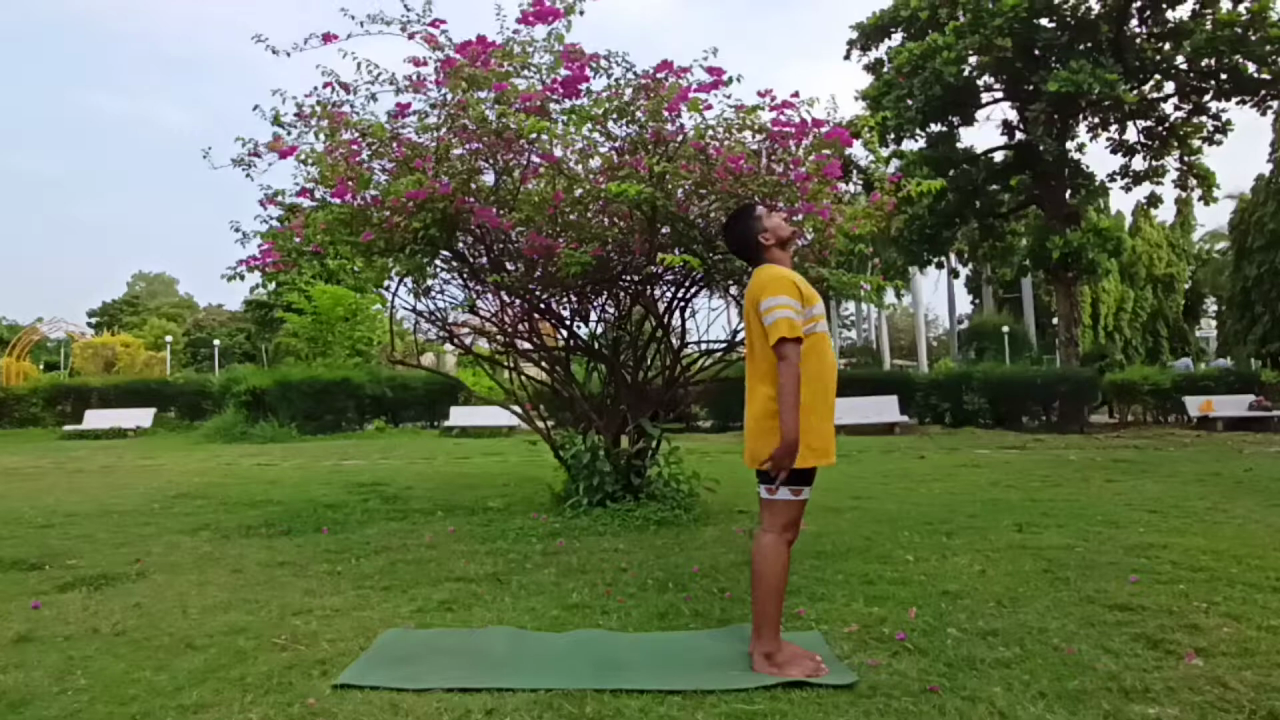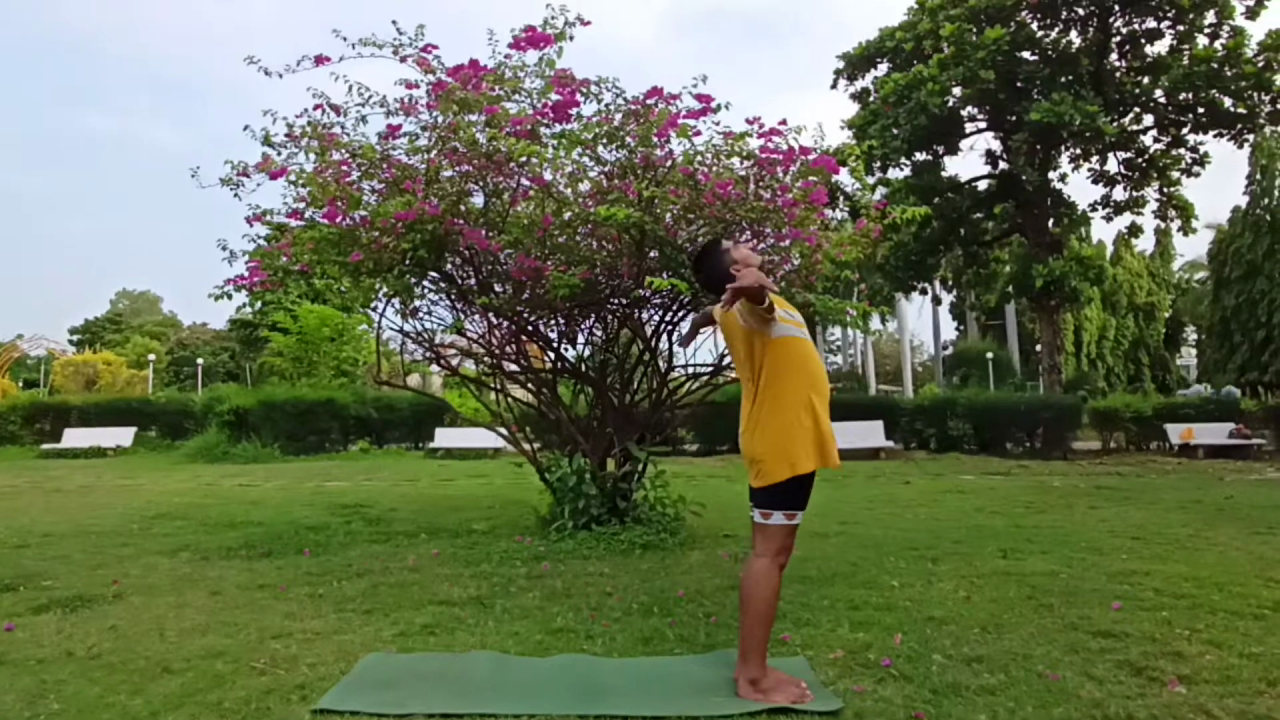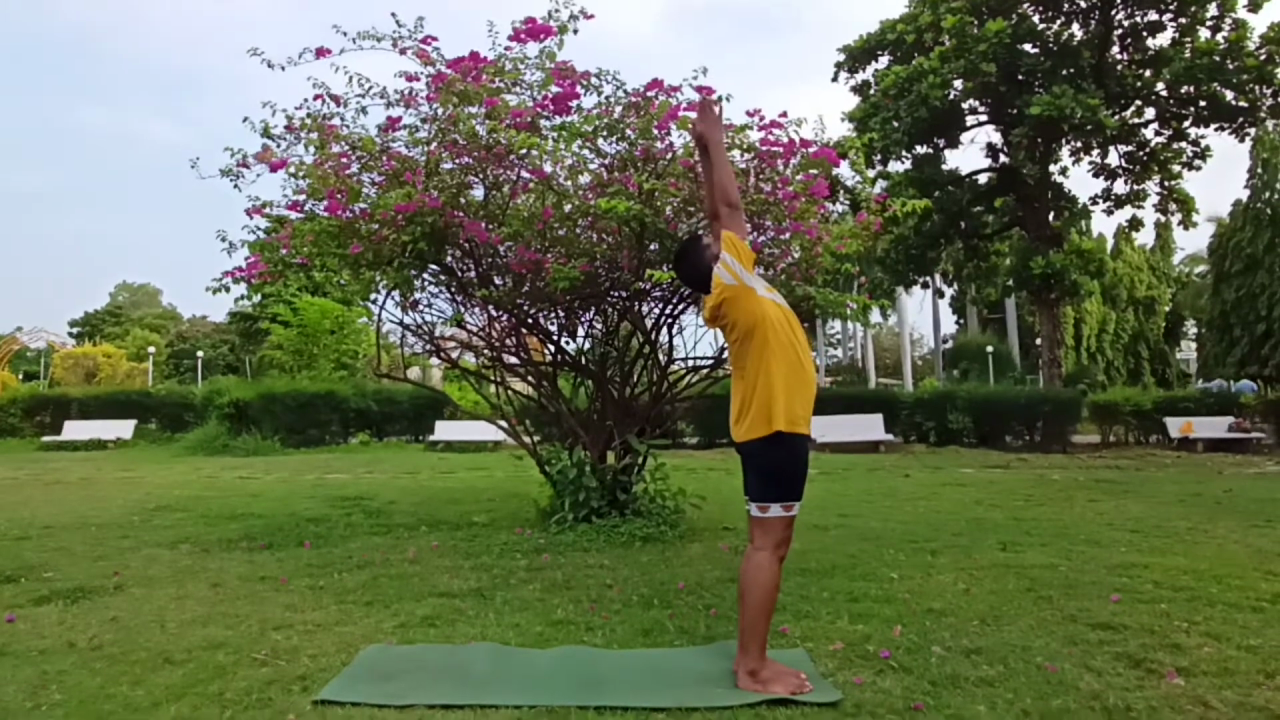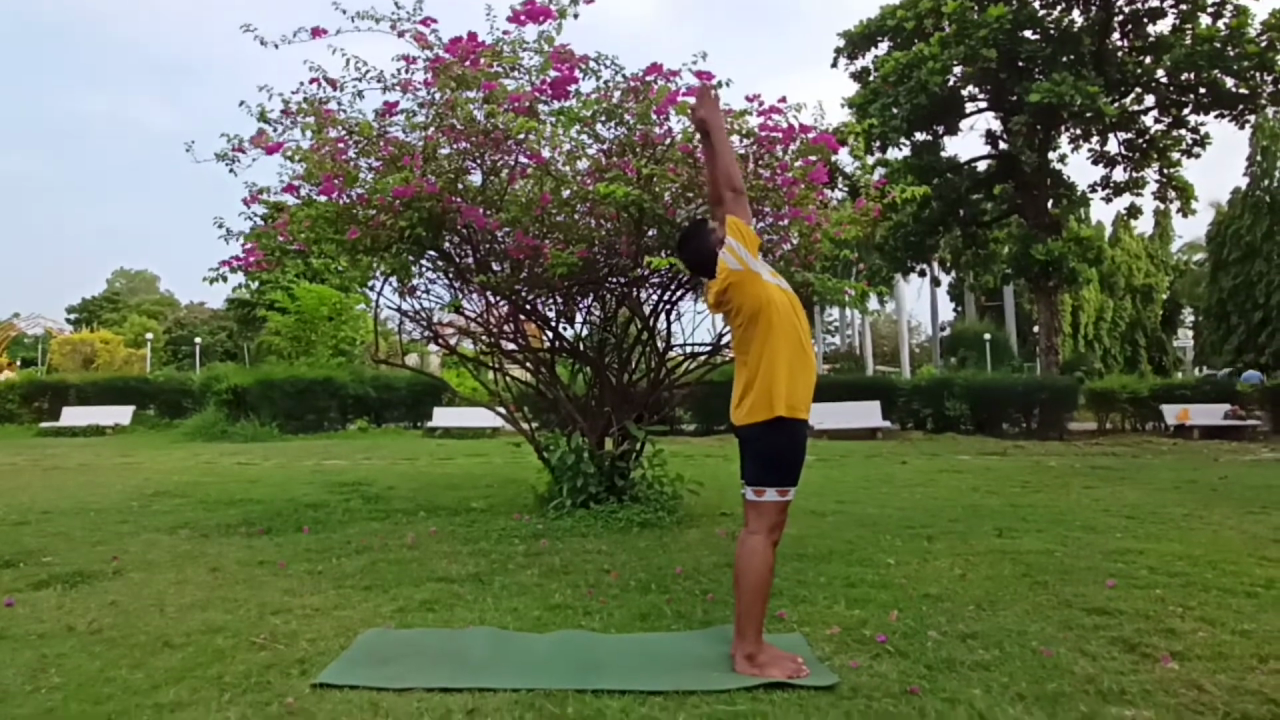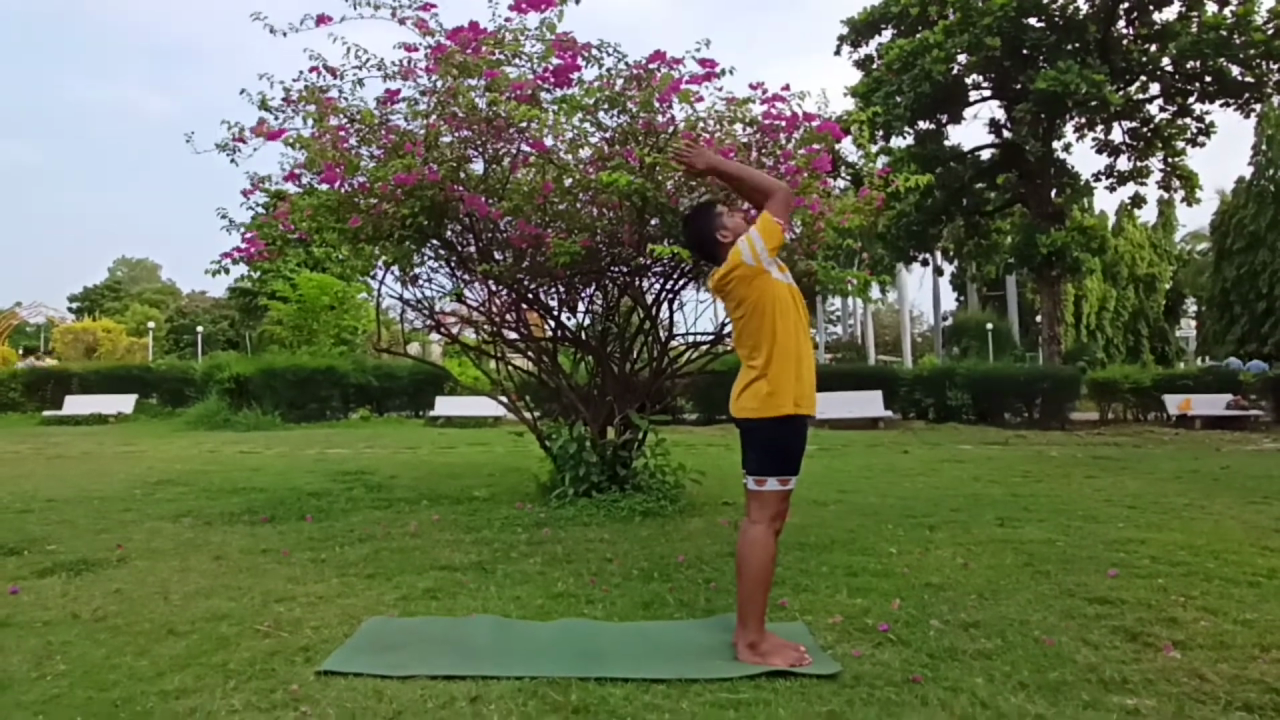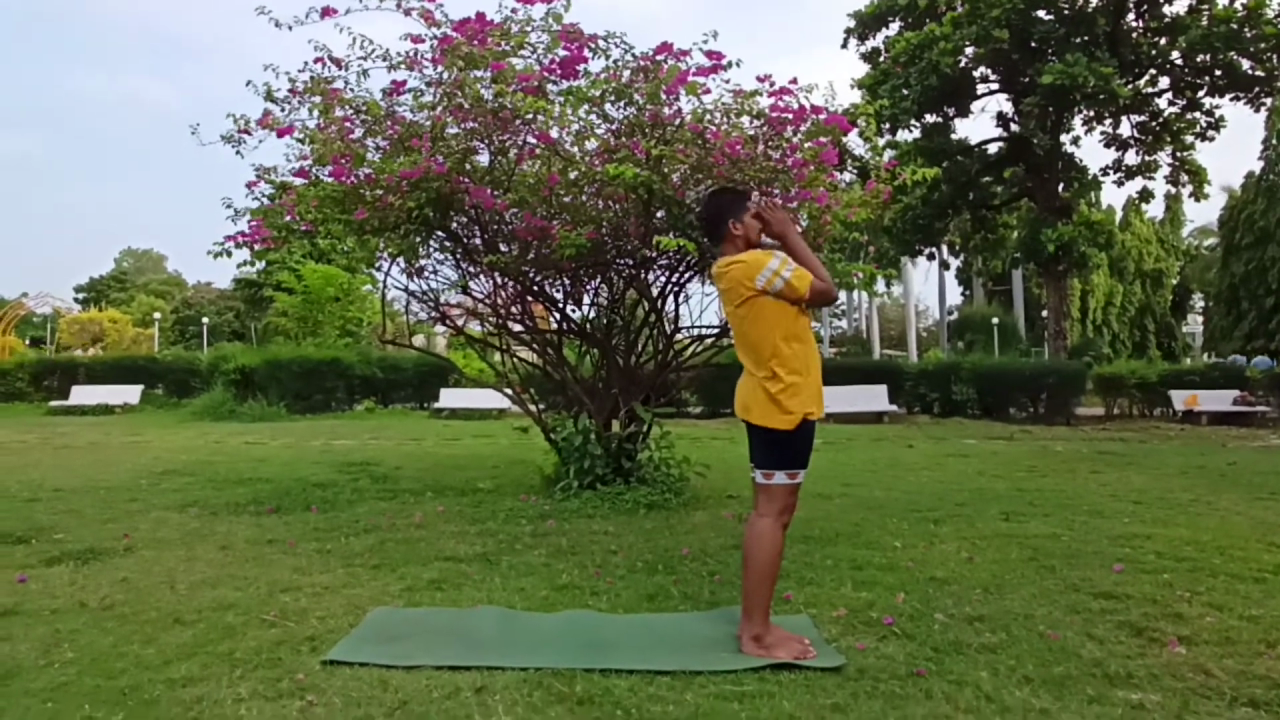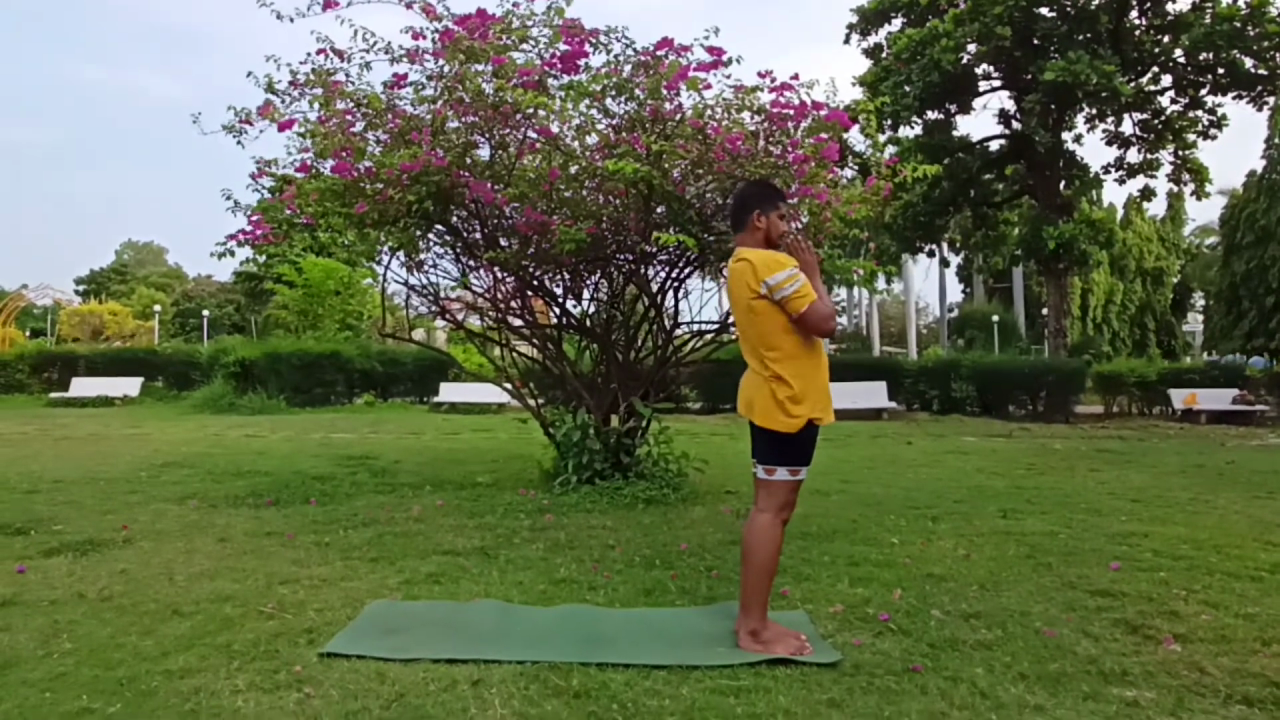
dt=0.7s
person 1, frame 1
left shoulder: (772, 281)
right shoulder: (778, 281)
right elbow: (787, 357)
right wrist: (788, 430)
left hip: (789, 428)
right hip: (786, 431)
left knee: (782, 531)
right knee: (778, 531)
left ankle: (766, 640)
right ankle: (768, 651)
person 1, frame 2
left shoulder: (737, 307)
right shoulder: (751, 302)
left elbow: (717, 312)
right elbow: (751, 298)
left wrist: (701, 320)
right wrist: (753, 280)
left hip: (786, 443)
right hip: (783, 445)
left knee: (772, 555)
right knee: (769, 554)
left ankle: (752, 666)
right ankle: (754, 677)
person 1, frame 3
left shoulder: (734, 293)
right shoulder: (730, 284)
left elbow: (723, 213)
right elbow: (727, 208)
left wrist: (710, 145)
right wrist: (712, 144)
left hip: (775, 424)
right hip: (773, 427)
left knee: (770, 544)
right knee: (768, 544)
left ankle: (752, 658)
right ankle: (753, 669)
person 1, frame 4
left shoulder: (738, 276)
right shoulder: (736, 270)
left elbow: (723, 198)
right elbow: (732, 193)
left wrist: (711, 133)
right wrist: (714, 127)
left hip: (772, 410)
right hip: (772, 412)
left knee: (764, 528)
right knee: (762, 528)
left ankle: (750, 643)
right ankle: (749, 652)
person 1, frame 5
left shoulder: (735, 267)
right shoulder: (746, 257)
left elbow: (768, 199)
right elbow: (781, 193)
left wrist: (717, 171)
right wrist: (720, 165)
left hip: (767, 400)
right hip: (776, 404)
left knee: (765, 518)
right knee: (764, 518)
left ankle: (751, 632)
right ankle: (752, 641)
person 1, frame 6
left shoulder: (733, 269)
right shoulder: (759, 263)
left elbow: (801, 285)
right elbow: (826, 292)
left wrist: (781, 240)
right wrist: (789, 235)
left hip: (772, 399)
right hip: (783, 403)
left knee: (772, 512)
right knee: (772, 512)
left ankle: (755, 624)
right ankle: (756, 633)
person 1, frame 7
left shoulder: (742, 266)
right shoulder: (771, 264)
right elbow: (824, 323)
left wrist: (800, 270)
right wrist: (812, 272)
left hip: (774, 396)
right hip: (786, 401)
left knee: (771, 509)
right knee: (773, 510)
left ankle: (753, 620)
right ankle: (754, 629)
